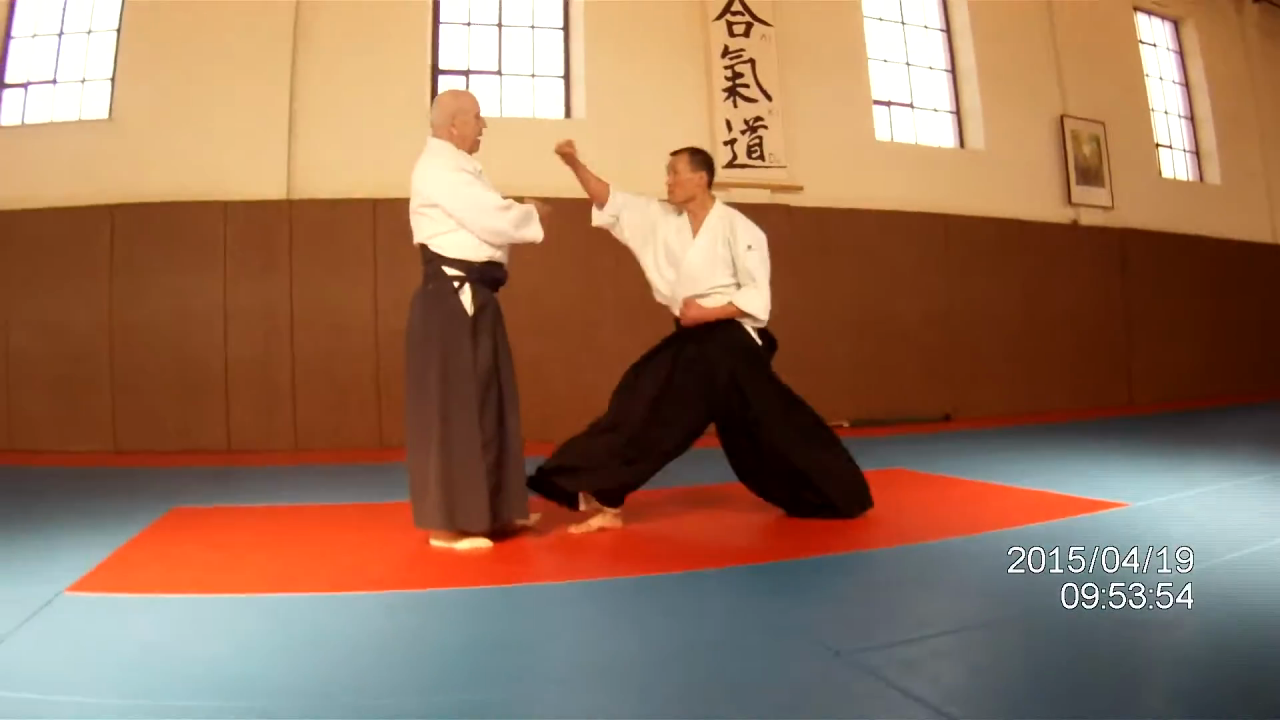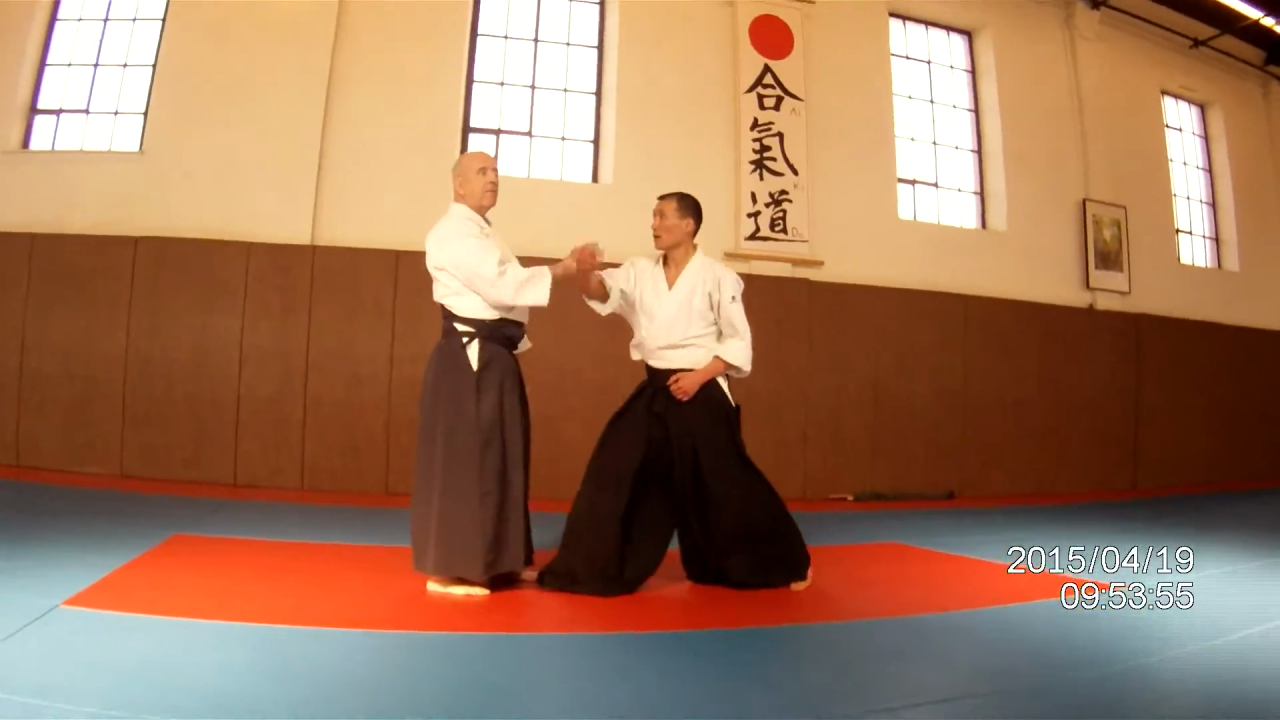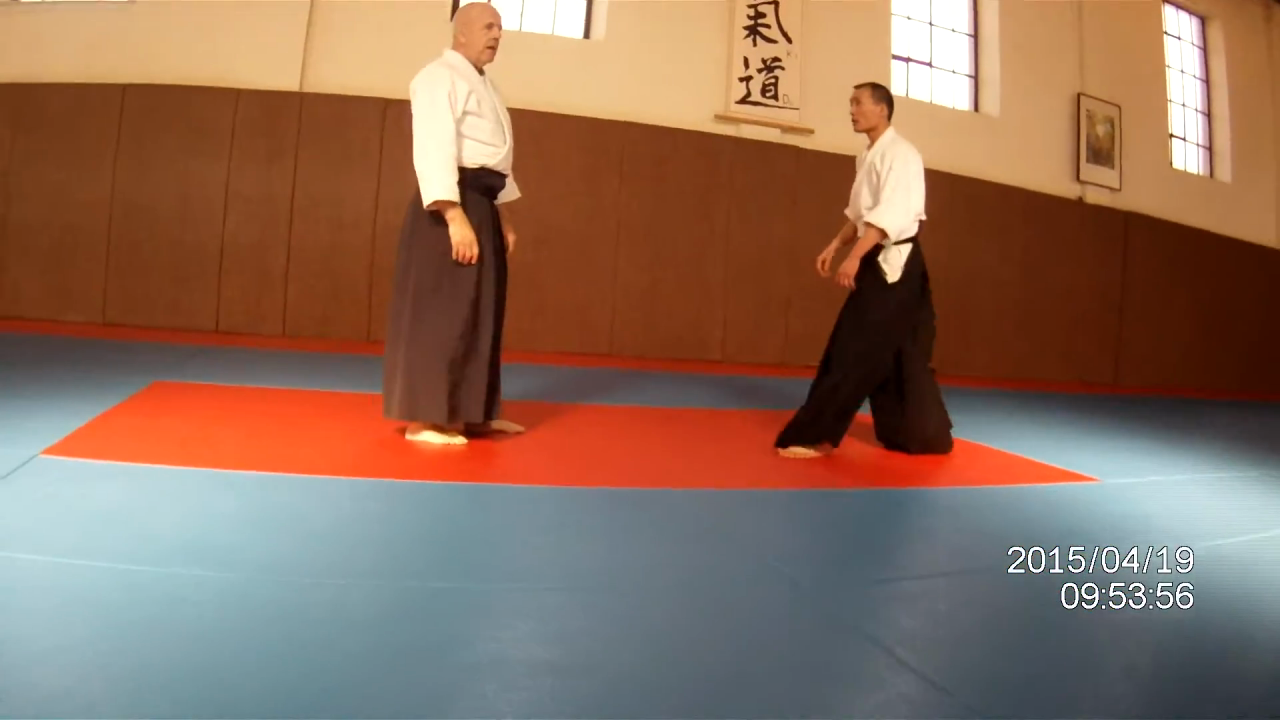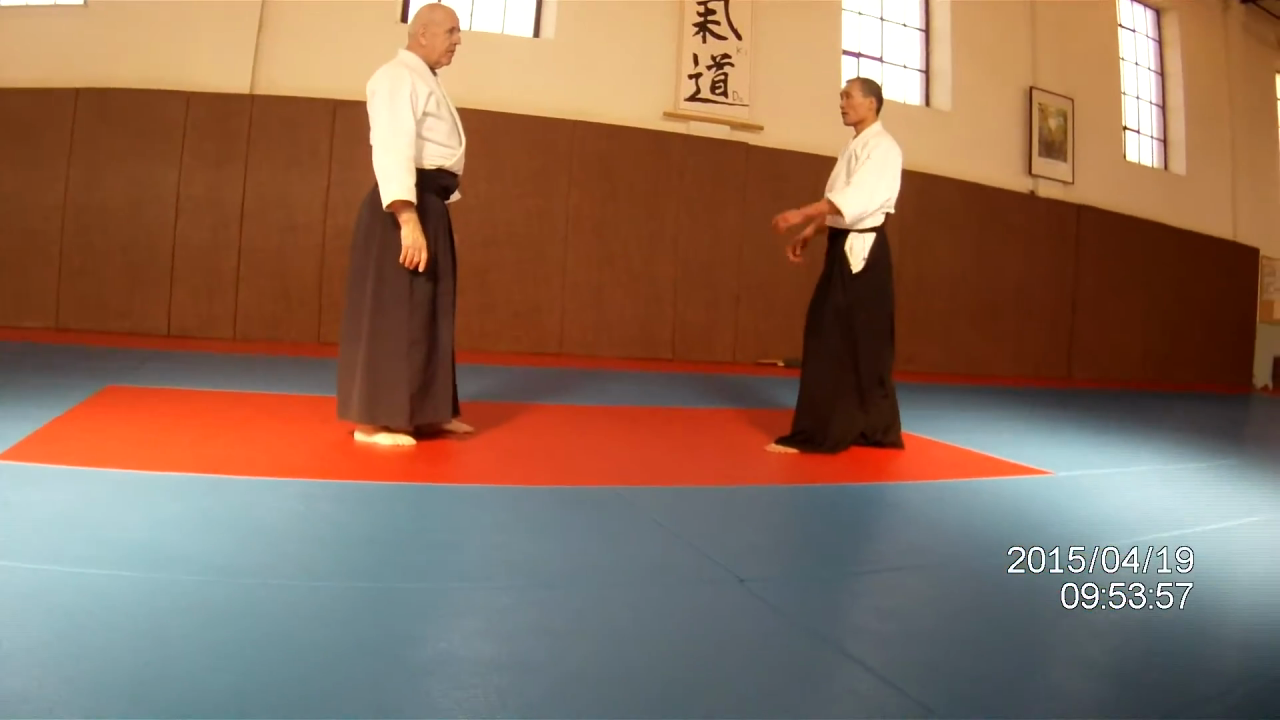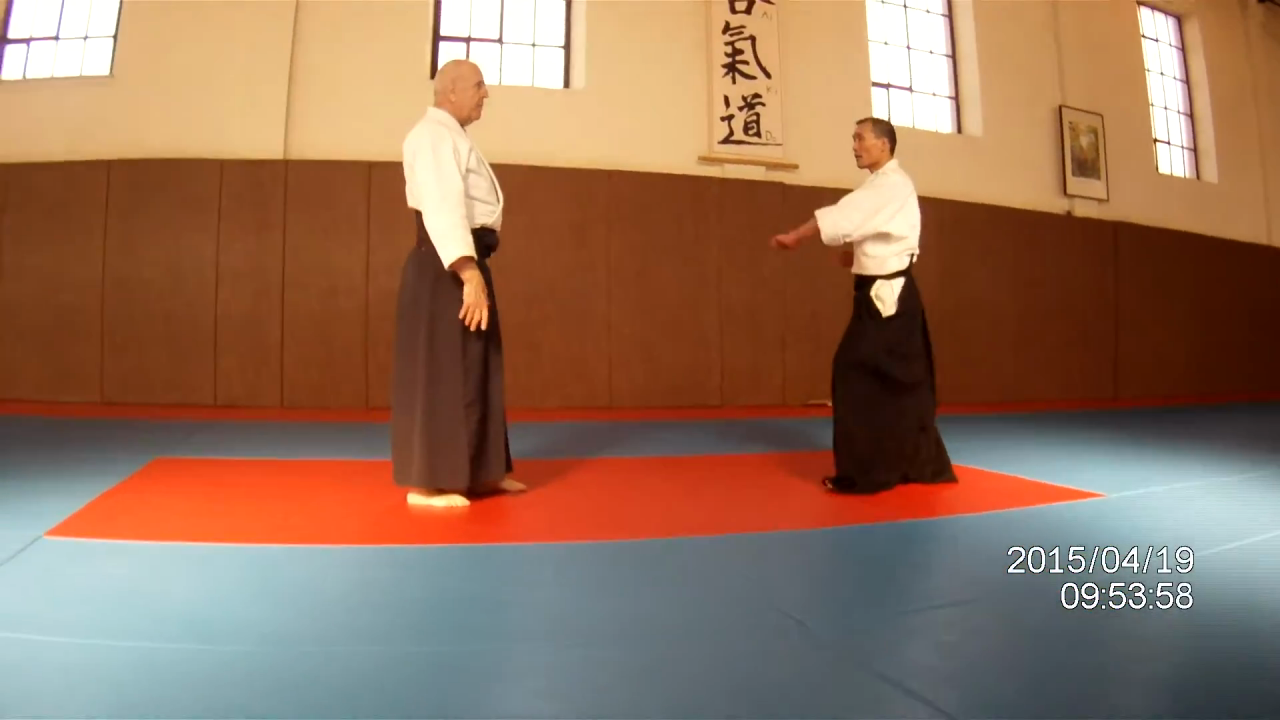
dt=1s
person 1, frame 1
left shoulder: (452, 165)
right shoulder: (440, 167)
left elbow: (484, 220)
right elbow: (495, 221)
left wrist: (524, 215)
right wrist: (534, 213)
left hip: (470, 298)
right hip: (451, 300)
left knee: (486, 404)
right knee: (454, 409)
left ankle: (490, 511)
right ankle: (447, 525)
person 1, frame 2
left shoulder: (479, 231)
right shoulder: (453, 232)
right elbow: (502, 285)
right wrist: (562, 270)
left hip: (493, 358)
right hip: (468, 360)
left knee: (497, 460)
right knee: (462, 462)
left ankle: (491, 563)
right ankle: (446, 572)
person 1, frame 3
left shoulder: (481, 85)
right shoulder: (440, 78)
right elbow: (434, 151)
left wrist: (503, 217)
right wrist: (455, 217)
left hip: (481, 208)
right hip: (453, 208)
left knee: (478, 312)
right knee: (440, 311)
left ankle: (470, 414)
right ankle: (423, 419)
person 1, frame 4
left shoulder: (425, 82)
right shoulder: (398, 78)
right elbow: (393, 151)
left wrist: (436, 214)
right wrist: (408, 219)
left hip: (429, 207)
right hip: (404, 209)
left knee: (427, 312)
right knee: (391, 312)
left ankle: (421, 414)
right ankle: (372, 421)
person 1, frame 5
left shoulder: (453, 138)
right shoulder: (434, 136)
right elbow: (442, 208)
right wrist: (471, 274)
left hip: (464, 267)
right hip: (446, 269)
left knee: (471, 372)
right knee: (441, 373)
left ankle: (474, 473)
right ankle: (426, 484)
person 2, frame 1
left shoulder: (736, 227)
right shoulder: (661, 219)
left elbow: (758, 296)
right elbow: (610, 203)
left wrist: (709, 311)
right wrist: (575, 163)
left hip: (730, 343)
right hip: (688, 342)
left knee: (775, 426)
right knee: (639, 413)
left ankle: (840, 499)
right ankle: (603, 502)
person 2, frame 2
left shoulder: (717, 277)
right shoulder: (640, 271)
left elbow: (739, 343)
right elbow: (602, 292)
left wrist: (700, 376)
right wrist: (587, 272)
left hip: (701, 394)
right hip: (654, 391)
left knee: (729, 485)
right knee: (615, 475)
left ankle: (786, 564)
right ankle: (593, 571)
person 2, frame 3
left shoulder: (900, 154)
right shoulder: (870, 155)
left elbow: (892, 214)
left wrist: (853, 257)
right wrist: (833, 246)
left hip: (895, 261)
right hip: (883, 261)
left knee: (856, 347)
right knee: (899, 355)
left ankle: (815, 434)
right ankle: (924, 433)
person 2, frame 4
left shoulder: (880, 145)
right shoulder: (857, 145)
left elbow: (856, 199)
left wrist: (801, 215)
right wrist: (807, 233)
left hip: (862, 251)
right hip: (845, 249)
left knee: (833, 340)
right knee: (862, 343)
left ankle: (815, 434)
right ankle: (873, 428)
person 2, frame 5
left shoulder: (892, 184)
right shoulder: (880, 185)
left elbow: (841, 219)
left wrist: (794, 236)
right wrist: (857, 257)
left hip: (887, 296)
right hip: (883, 295)
left knee: (855, 375)
right knee: (900, 383)
left ankle: (862, 473)
right ankle: (923, 464)
